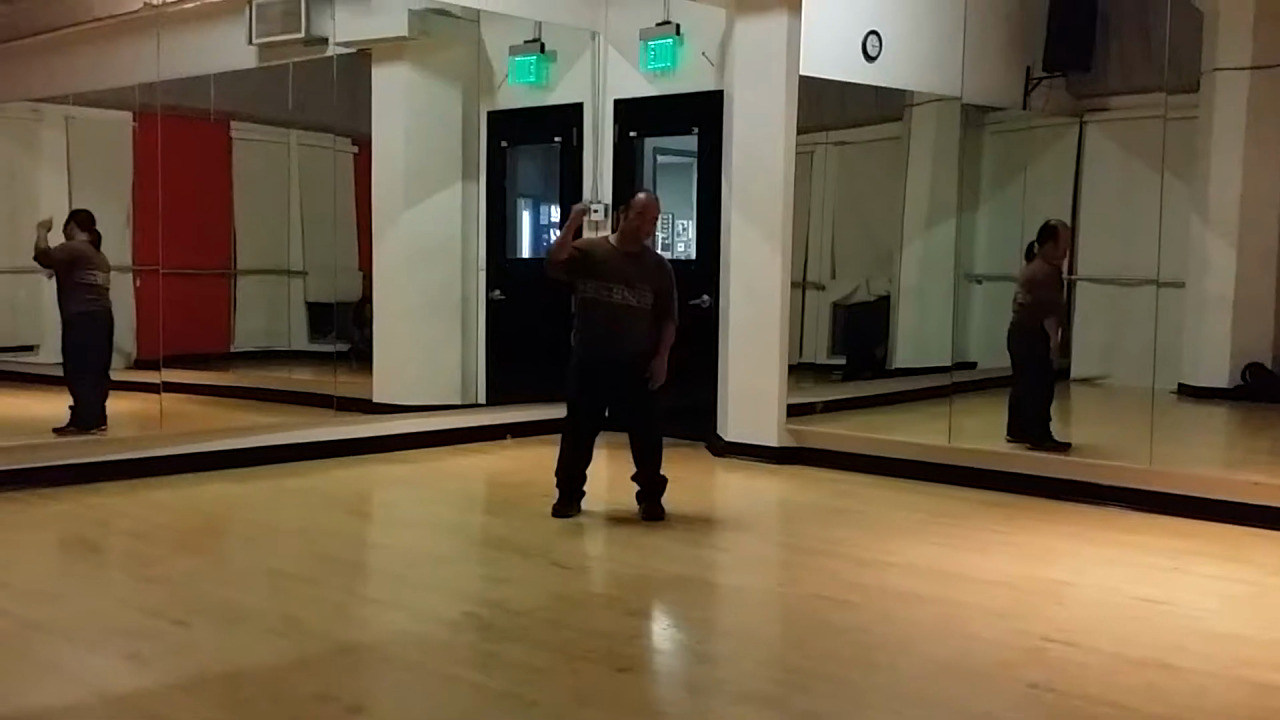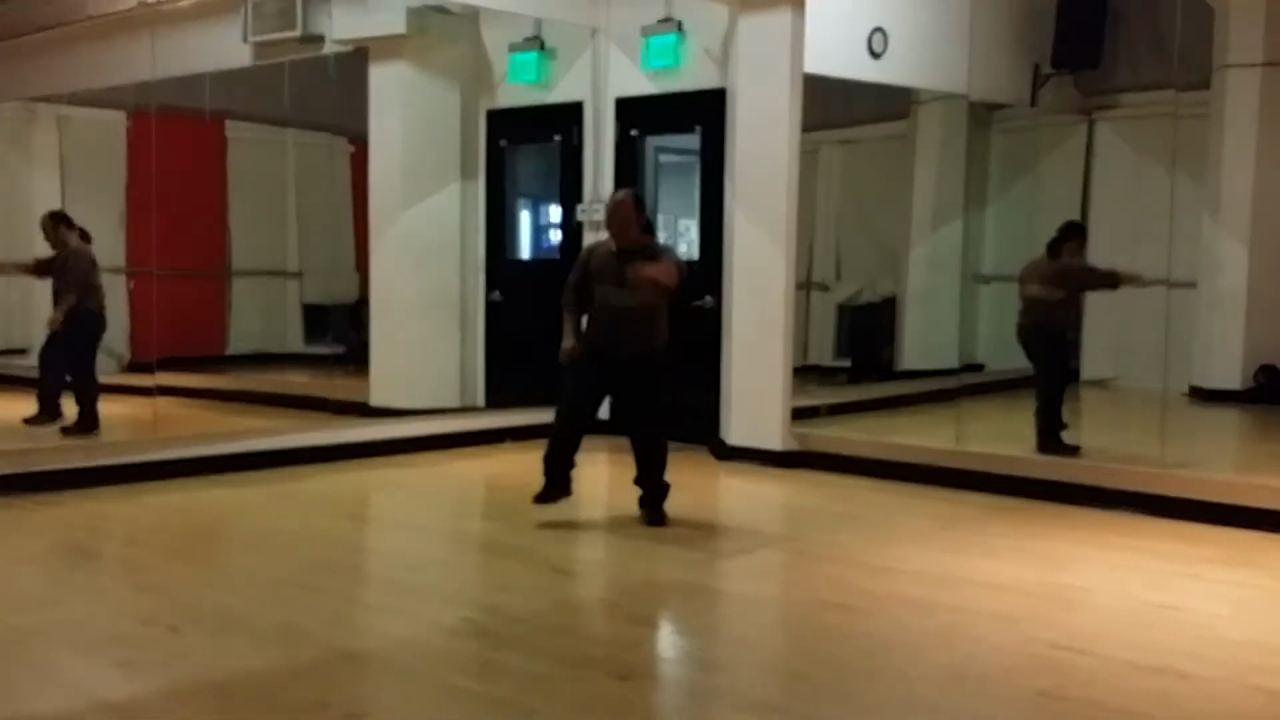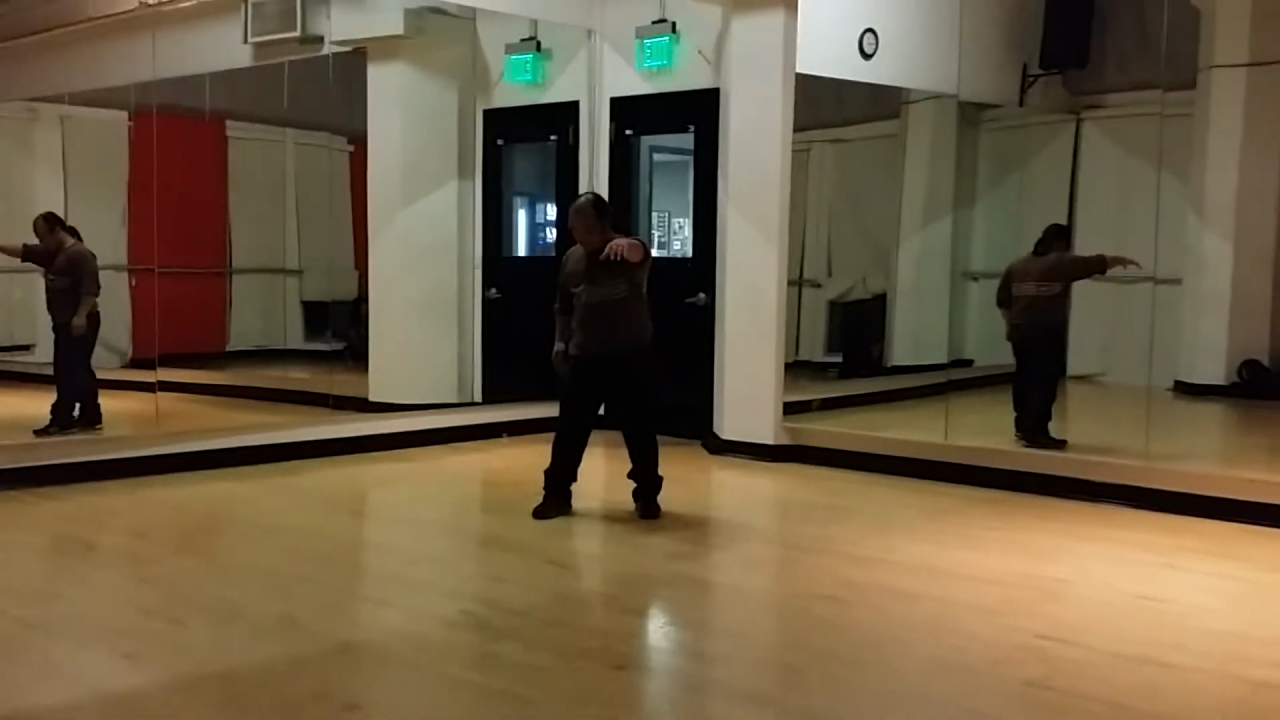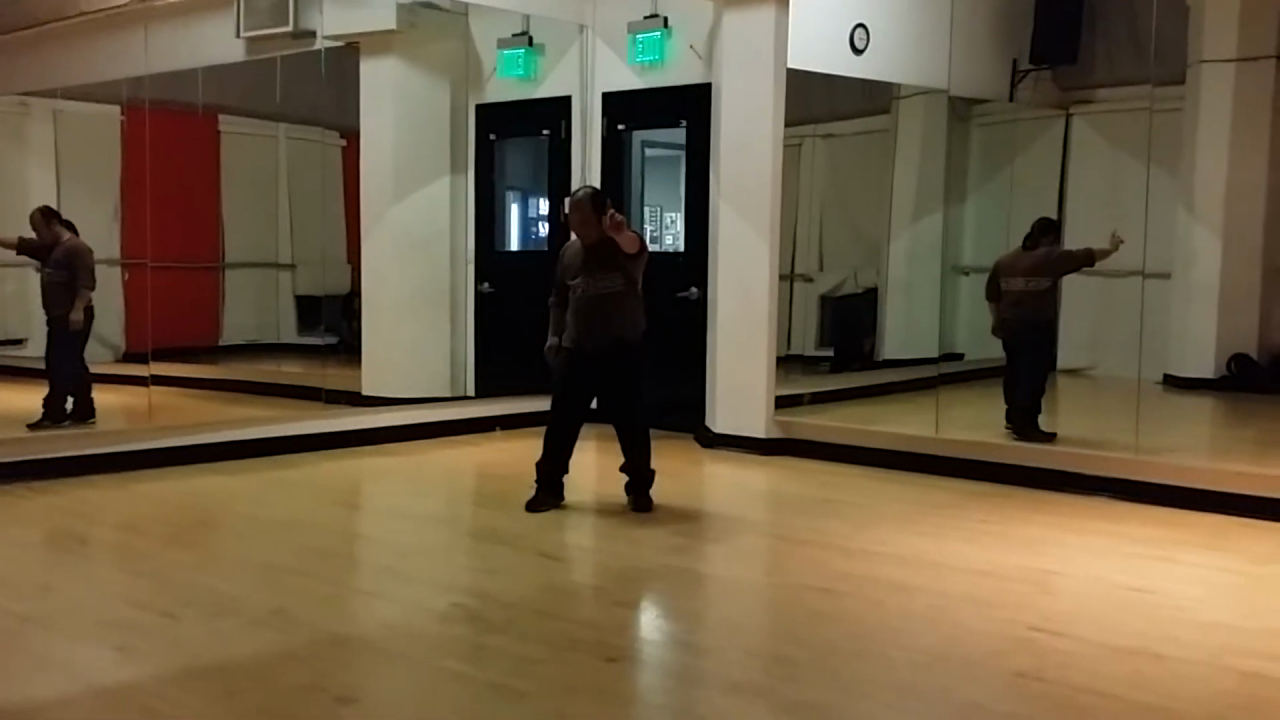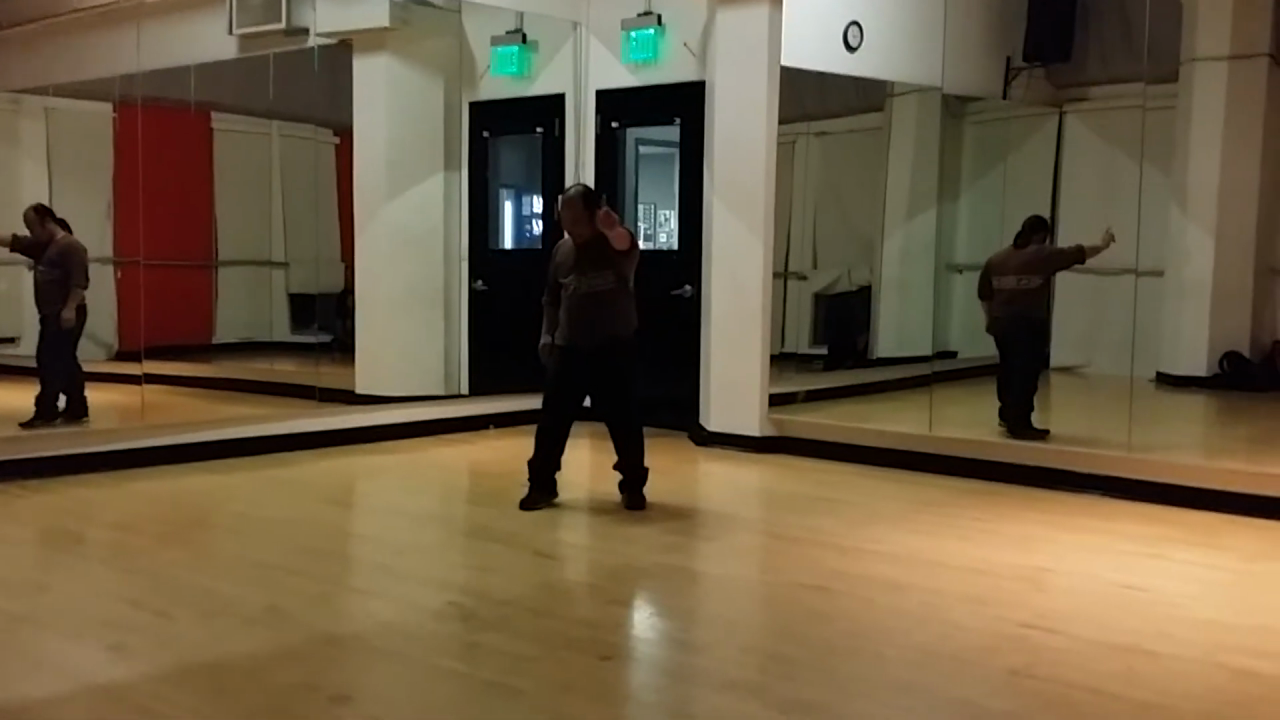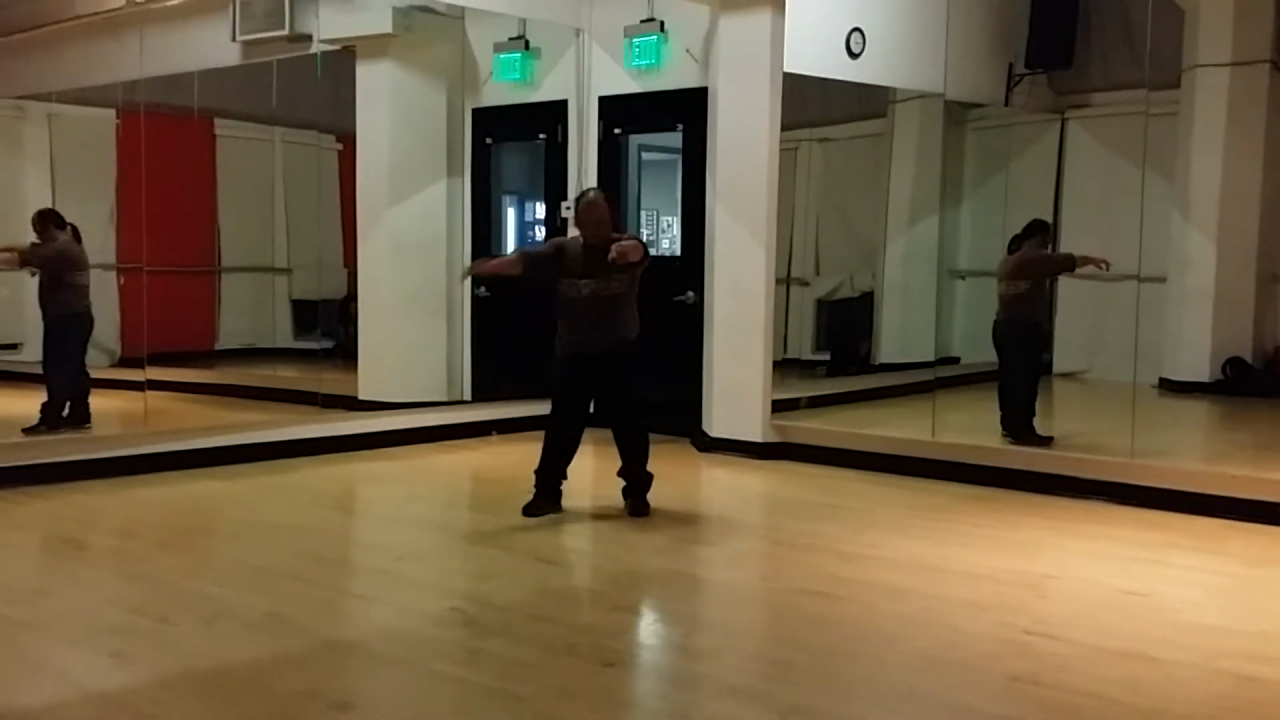
dt=0.5s
person 1, frame 1
left shoulder: (659, 266)
right shoulder: (589, 250)
left elbow: (667, 317)
right elbow: (554, 264)
left wrist: (662, 357)
right wrist: (570, 229)
left hip: (637, 363)
right hip: (589, 359)
left knee: (645, 430)
right knee: (579, 427)
left ankle: (650, 496)
right ankle: (569, 494)
person 1, frame 2
left shoulder: (658, 256)
right shoulder: (593, 254)
left elbow: (673, 273)
right elbow: (573, 298)
left wrist: (653, 272)
right wrist: (570, 336)
left hip: (643, 359)
right hip: (595, 353)
left knee: (648, 431)
right knee: (571, 414)
left ankle: (653, 500)
right ankle: (557, 479)
person 1, frame 3
left shoulder: (627, 255)
right shoulder: (571, 259)
left elbow: (637, 253)
right elbow: (564, 306)
left wrist: (623, 244)
right wrist: (560, 341)
left hip: (630, 358)
right hip: (584, 358)
left knee: (639, 429)
right knee: (570, 427)
left ankle: (647, 494)
right ankle: (557, 494)
person 1, frame 4
left shoulder: (623, 247)
right shoulder: (569, 252)
left elbow: (634, 246)
right elbow: (559, 300)
left wrist: (622, 231)
right wrist: (554, 335)
left hip: (622, 352)
right hip: (576, 351)
left knee: (630, 422)
right knee: (562, 420)
left ankle: (639, 488)
right ankle: (549, 487)
person 1, frame 5
left shoulder: (615, 246)
right shoulder: (561, 250)
left elbow: (623, 242)
left wrist: (612, 228)
right wrist: (547, 334)
left hip: (614, 349)
right hip: (568, 349)
left knee: (623, 421)
right knee: (553, 418)
left ankle: (633, 485)
right ankle: (542, 485)
person 1, frame 6
left shoulder: (625, 249)
right shoulder: (561, 251)
left elbow: (638, 252)
right elbow: (525, 261)
left wrist: (625, 248)
right wrist: (490, 266)
left hip: (619, 354)
right hip: (573, 356)
left knee: (628, 426)
right knee: (562, 425)
left ankle: (636, 491)
right ankle: (548, 492)
person 2, frame 1
left shoulder: (1036, 264)
right shoulder: (1045, 273)
left elbow: (1057, 266)
right elbow: (1048, 312)
left wrist: (1064, 256)
right wrist: (1054, 339)
left hip: (1020, 333)
right hip: (1033, 337)
left knee: (1023, 384)
right knee: (1039, 386)
left ankle: (1017, 430)
right ankle: (1039, 437)
person 2, frame 2
left shoulder: (1033, 266)
right shoulder: (1072, 268)
left elbow: (1026, 295)
right elbow: (1106, 279)
right wrist: (1132, 278)
left hip: (1028, 329)
right hip: (1052, 335)
left knee: (1046, 380)
right knee: (1053, 384)
left ankle: (1047, 424)
right ankle: (1049, 440)
person 2, frame 3
left shoulder: (1016, 267)
right shoulder: (1063, 263)
left elbow: (1003, 301)
right elbow: (1099, 263)
left wrist: (1010, 325)
right wrist: (1123, 260)
left hip: (1020, 330)
right hip: (1047, 332)
left knee: (1025, 379)
right knee: (1044, 382)
left ankle: (1024, 426)
right ankle: (1036, 433)
person 2, frame 4
left shoulder: (1004, 261)
right shoulder: (1052, 257)
left elbow: (992, 295)
right elbow: (1087, 256)
left wrist: (996, 320)
right wrist: (1111, 248)
left hip: (1009, 325)
right hip: (1037, 327)
left knee: (1015, 372)
right knee: (1034, 376)
left ankle: (1014, 419)
right ankle: (1025, 427)
person 2, frame 5
left shoulder: (996, 259)
right shoulder: (1043, 255)
left elbow: (985, 293)
right elbow: (1078, 253)
left wrist: (990, 318)
right wrist: (1103, 245)
left hip: (1002, 323)
right hip: (1029, 325)
left knee: (1008, 370)
right knee: (1026, 373)
left ankle: (1008, 416)
right ankle: (1019, 425)
person 2, frame 6
left shoulder: (1009, 260)
right shoulder: (1034, 259)
right elbow: (1068, 261)
right wrist: (1094, 260)
left hip: (1005, 326)
right hip: (1024, 329)
left knee: (1010, 377)
right knee: (1025, 379)
left ankle: (1010, 425)
right ankle: (1022, 431)
person 3, frame 1
left shoulder: (71, 249)
right shoulder: (99, 256)
left elbow: (44, 256)
left wrist: (42, 231)
left hip: (81, 319)
right hip: (102, 317)
left knee: (78, 371)
right knee: (96, 371)
left ankle: (85, 421)
right ankle: (97, 418)
person 3, frame 2
left shoulder: (78, 253)
right shoulder: (66, 254)
left elbow: (74, 287)
right elbow: (39, 268)
left wrist: (59, 312)
left hip: (83, 319)
right hip: (86, 320)
left knee: (52, 359)
right knee: (82, 370)
left ankle: (49, 409)
right ankle: (87, 421)
person 3, frame 3
left shoulder: (80, 254)
right shoulder: (51, 254)
left elbow: (91, 289)
right elbow: (23, 251)
left wrist: (81, 316)
left hip: (78, 324)
right hip: (64, 323)
left knee: (68, 370)
right knee: (78, 370)
left ankle: (63, 420)
right ankle: (91, 417)
person 3, frame 4
left shoulder: (77, 248)
right shoulder: (47, 247)
left elbow: (86, 283)
right elbow: (19, 245)
left wrist: (78, 310)
left hip: (73, 318)
right hip: (59, 317)
left knee: (60, 364)
right knee: (72, 364)
left ankle: (55, 414)
right ankle: (83, 411)
person 3, frame 5
left shoulder: (70, 247)
right shoulder: (42, 246)
left elbow: (79, 282)
left wrist: (70, 309)
left hip: (65, 316)
right hip: (51, 315)
left knee: (50, 361)
right knee: (65, 362)
left ankle: (47, 412)
right ankle: (77, 410)
person 3, frame 6
left shoulder: (60, 250)
right shoulder: (71, 247)
left elbow: (24, 258)
right elbow: (32, 251)
left hip: (65, 320)
right hip: (78, 318)
left knee: (57, 370)
right knee: (74, 368)
left ankle: (51, 419)
right ankle: (79, 416)
